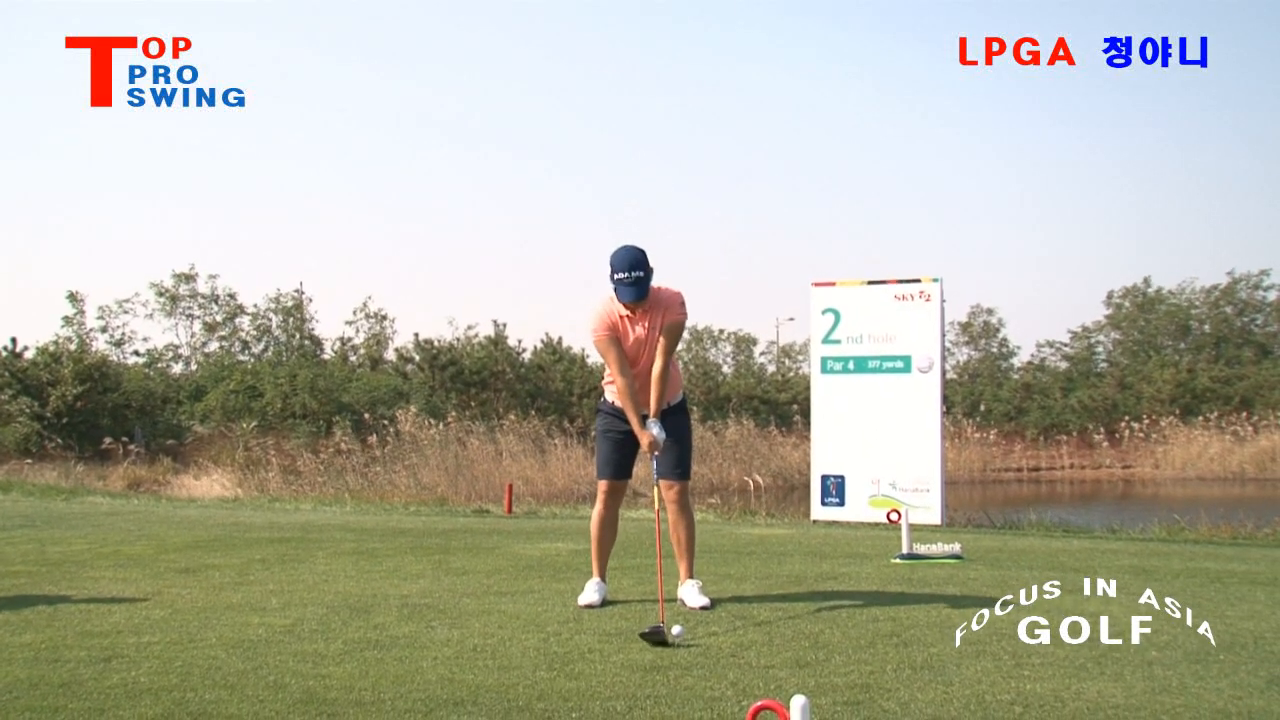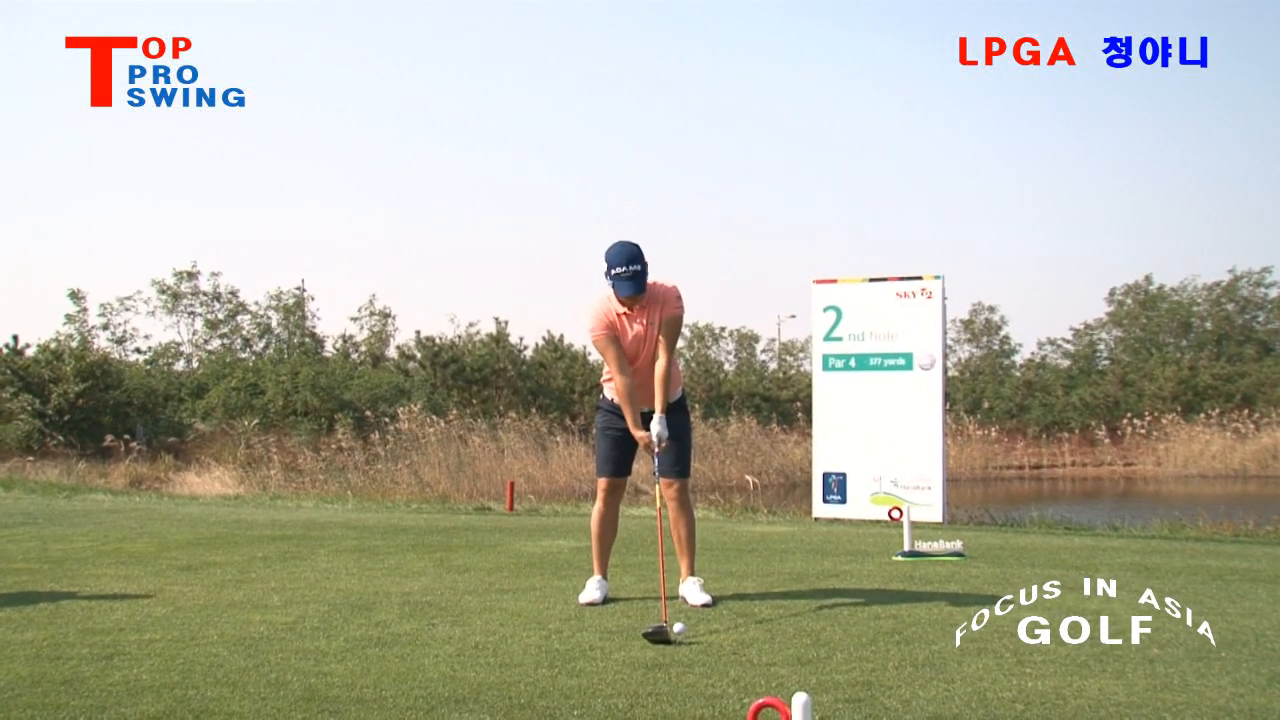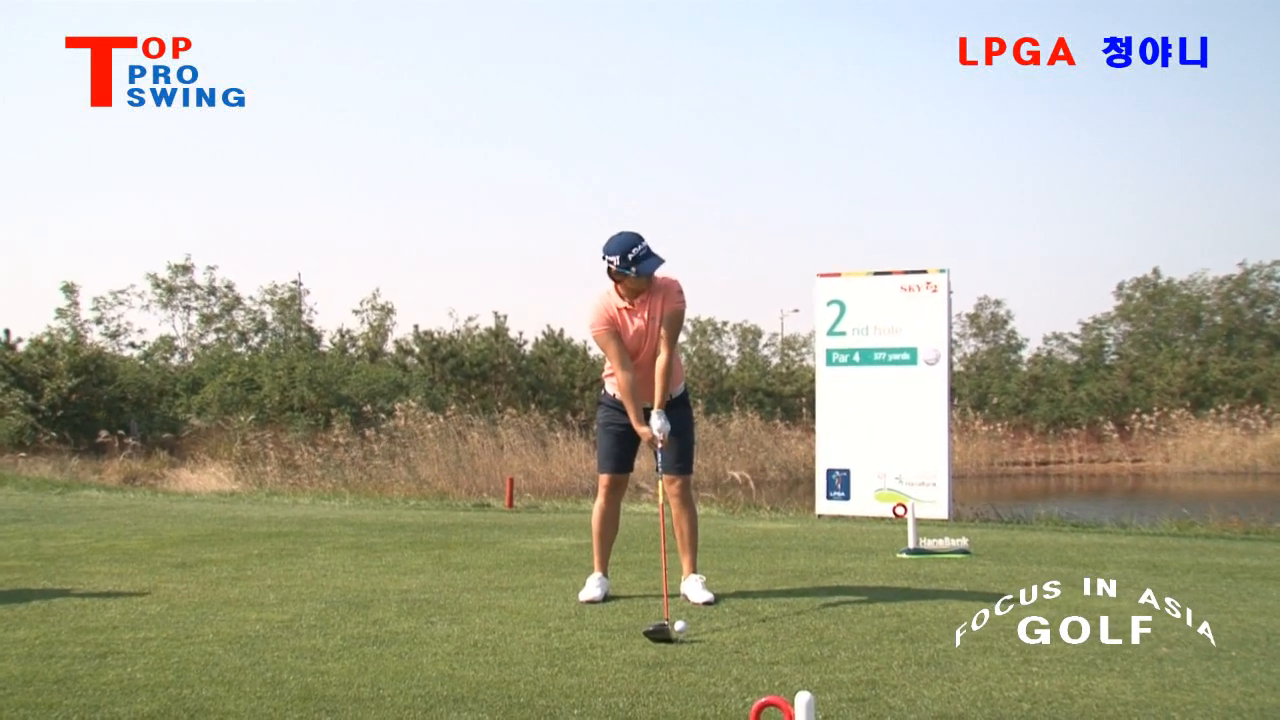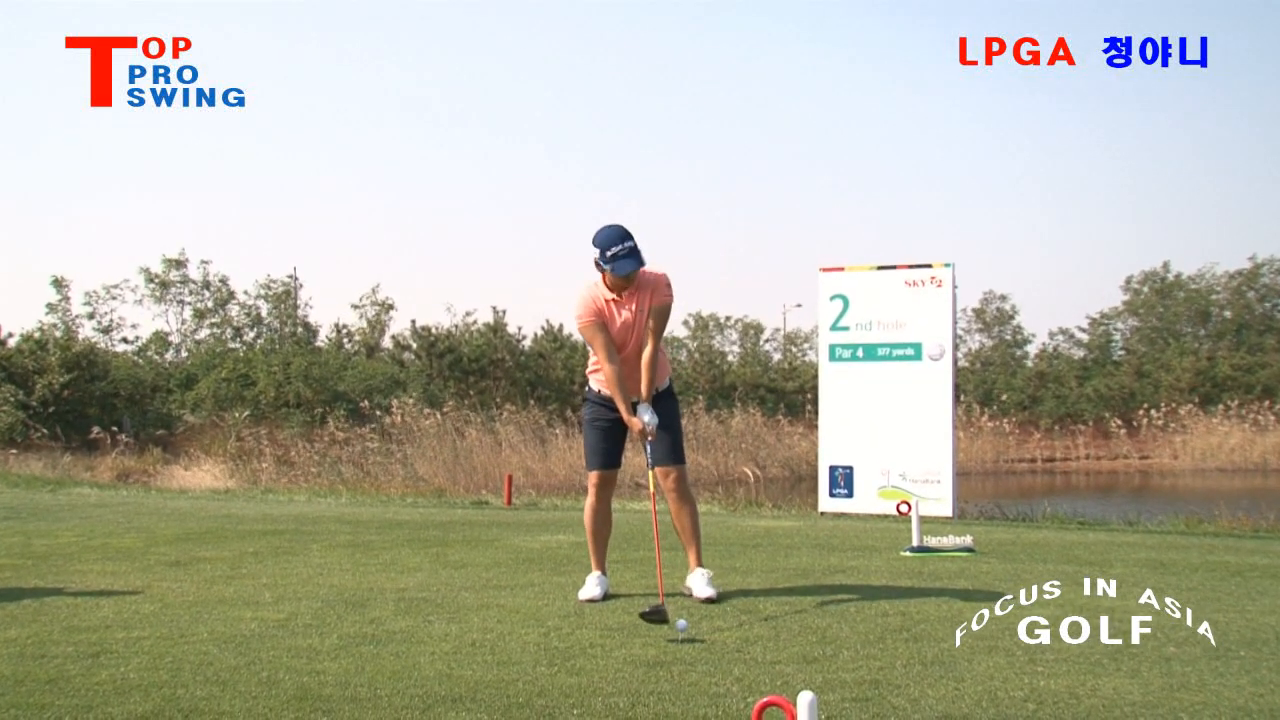
dt=0.4s
person 1, frame 1
left shoulder: (672, 302)
right shoulder: (604, 317)
left elbow: (662, 364)
right elbow: (622, 377)
left wrist: (655, 419)
right wrist: (640, 429)
left hip: (669, 408)
right hip: (618, 410)
left knee: (676, 492)
right knee: (608, 492)
left ankle: (687, 582)
right ankle: (597, 580)
person 1, frame 2
left shoulder: (669, 297)
right shoulder: (601, 315)
left elbow: (664, 358)
right elbow: (620, 374)
left wrist: (660, 416)
right wrist: (636, 428)
left hip: (668, 405)
right hip: (616, 408)
left knee: (676, 490)
right knee: (607, 489)
left ankle: (688, 579)
right ankle: (598, 578)
person 1, frame 3
left shoulder: (670, 290)
right shoulder: (602, 311)
left elbow: (665, 354)
right elbow: (623, 370)
left wrist: (658, 411)
right wrist: (639, 424)
left hip: (670, 400)
right hip: (618, 403)
left knee: (679, 486)
right knee: (609, 486)
left ankle: (691, 577)
right ankle: (599, 576)
person 1, frame 4
left shoulder: (658, 284)
right shoulder: (589, 302)
left elbow: (650, 347)
right elbow: (609, 363)
left wrist: (645, 405)
right wrist: (628, 417)
left hip: (656, 394)
right hip: (604, 399)
left knee: (674, 478)
right knee: (599, 483)
left ankle: (696, 571)
right ankle: (597, 574)
